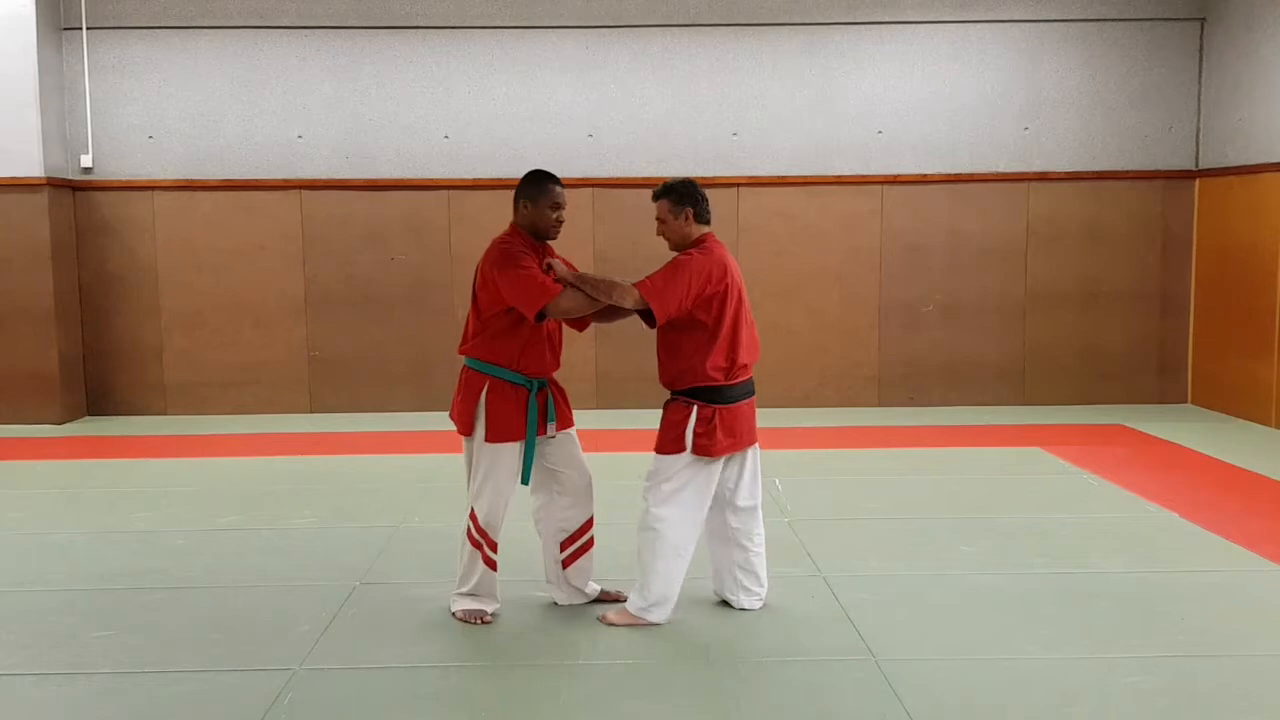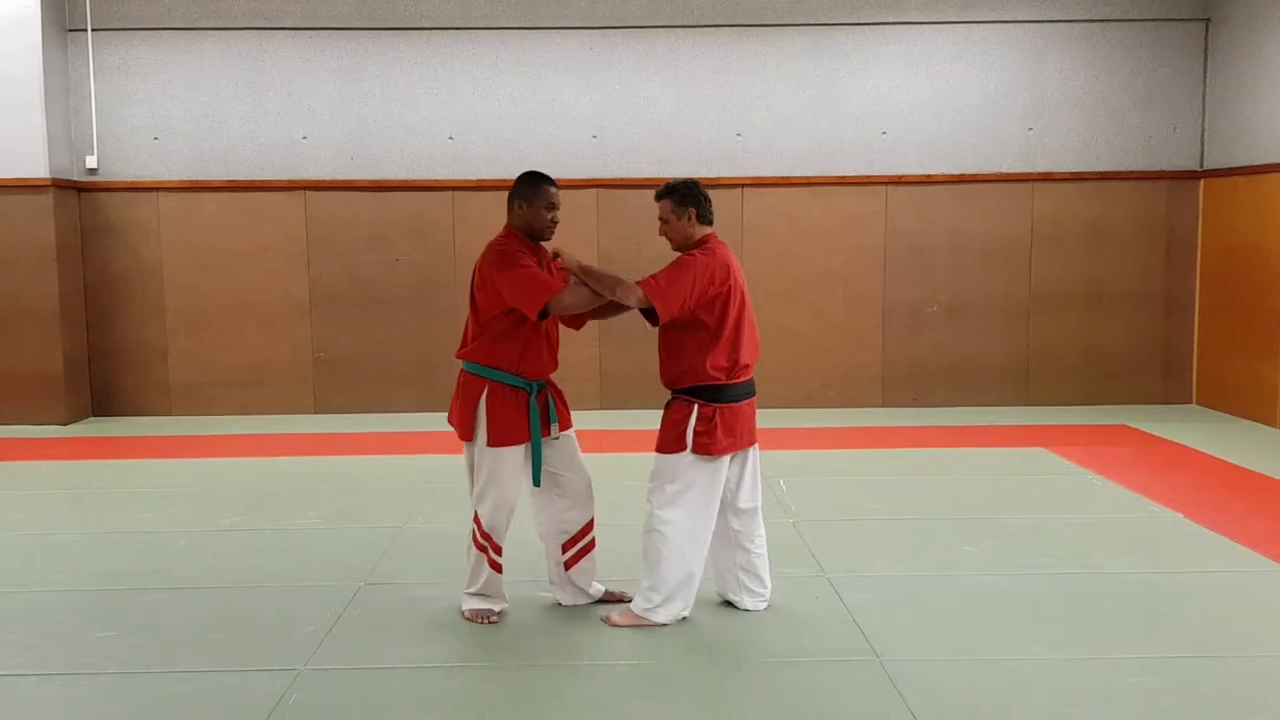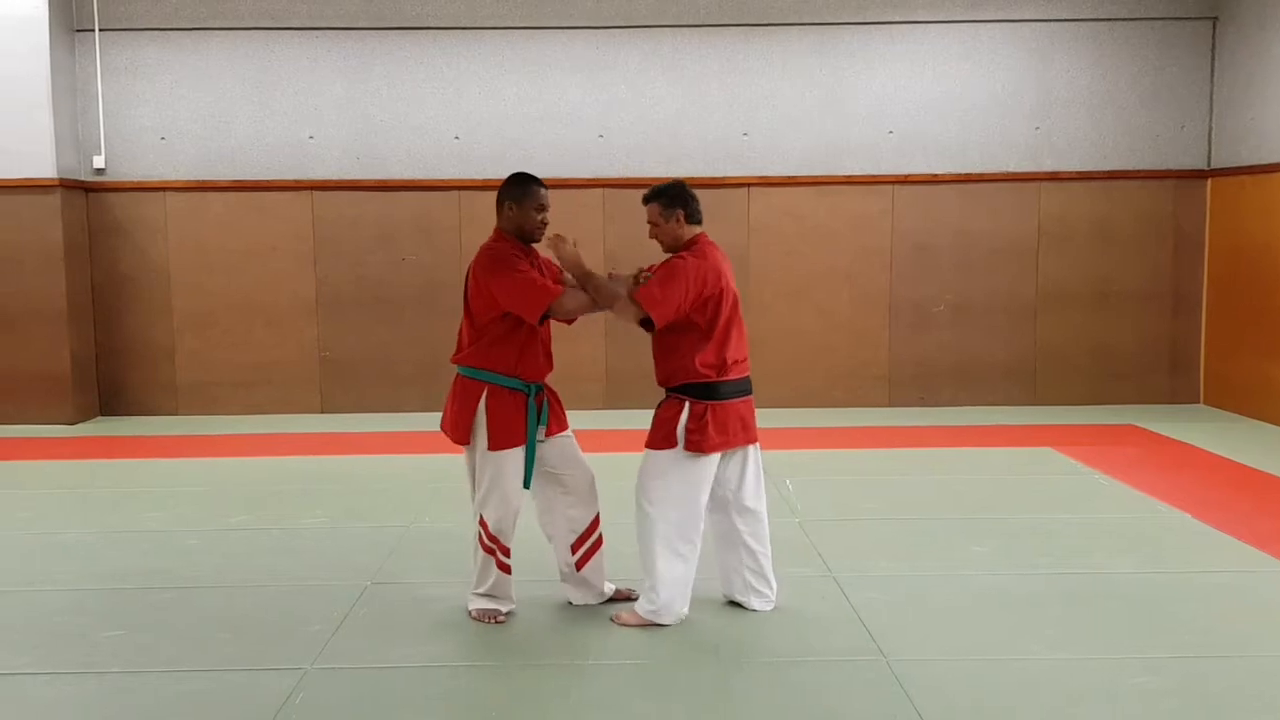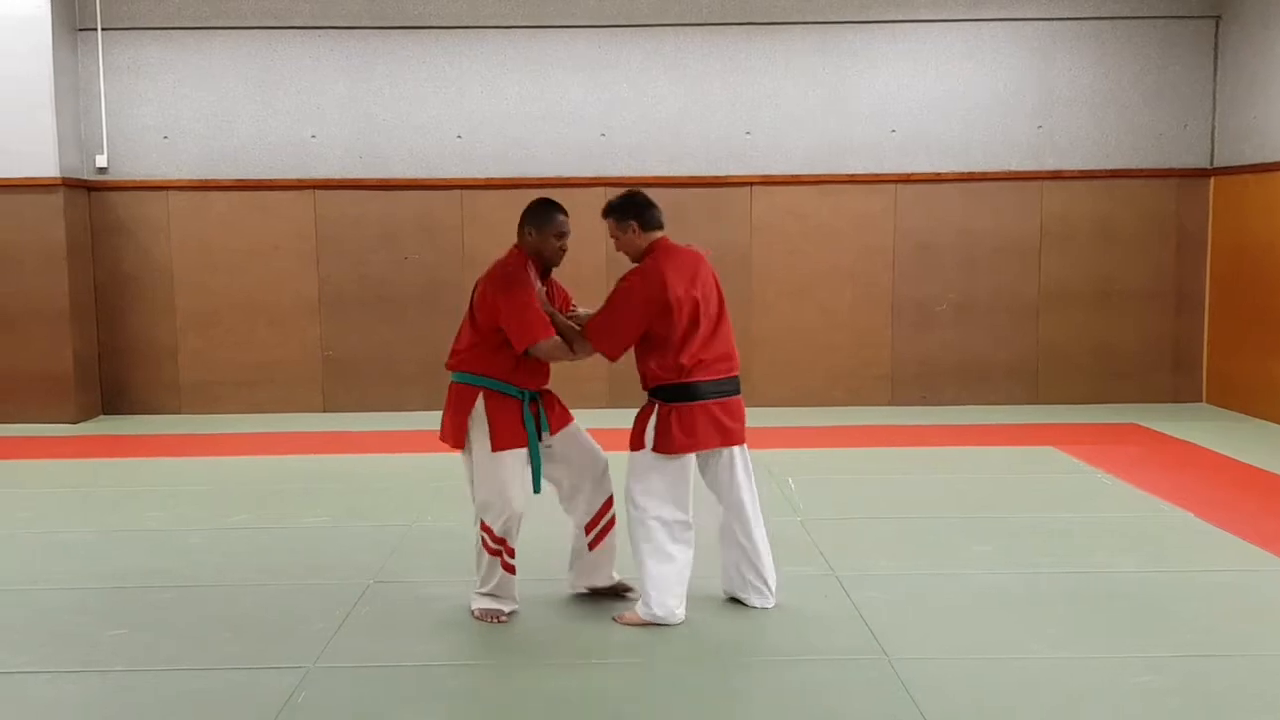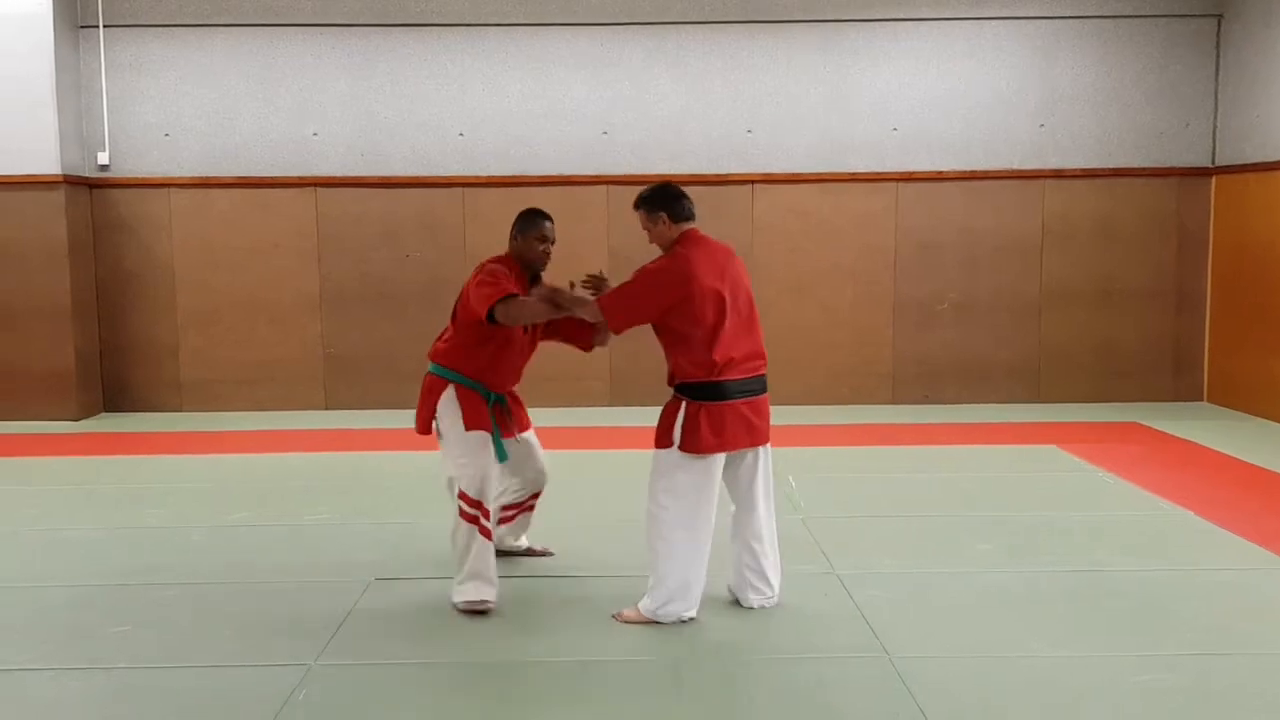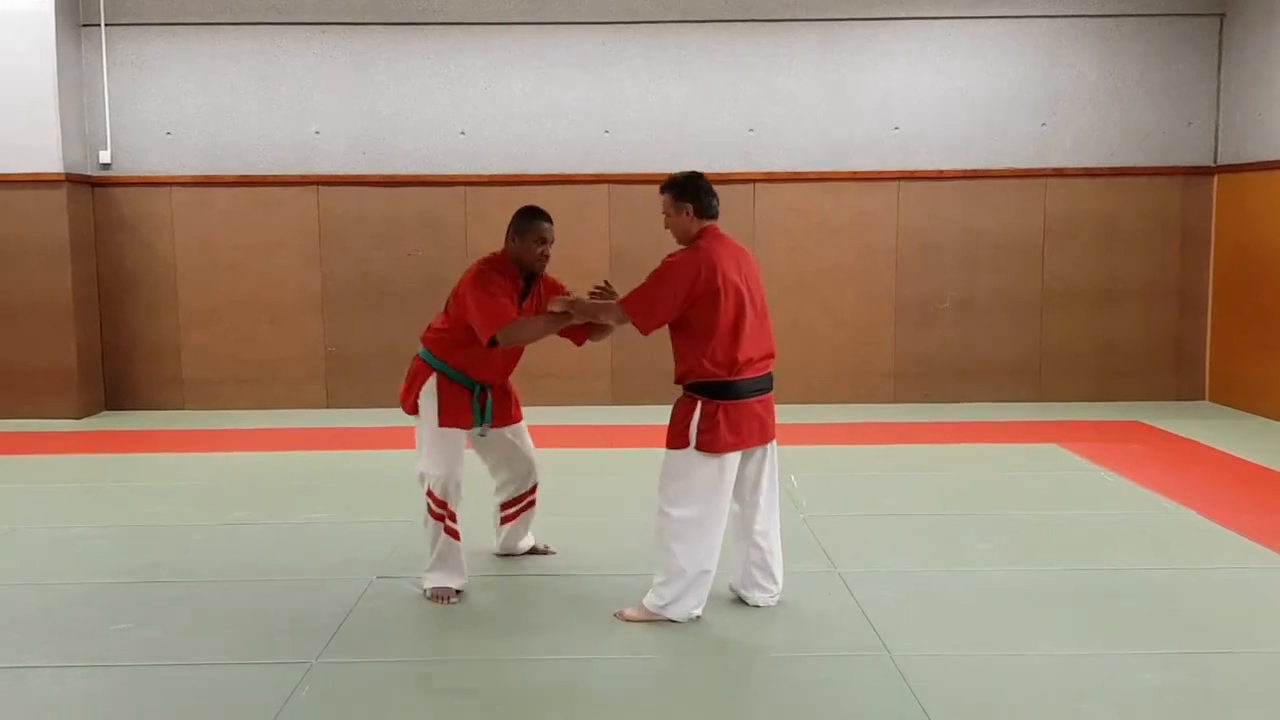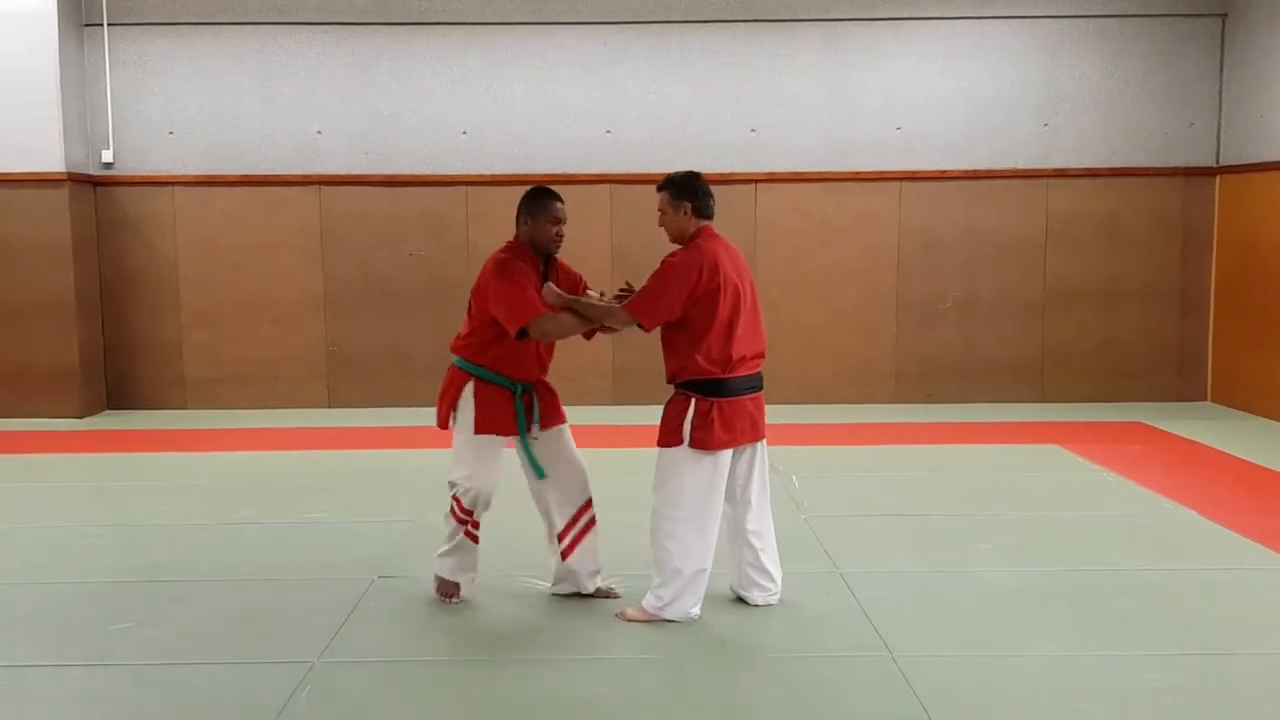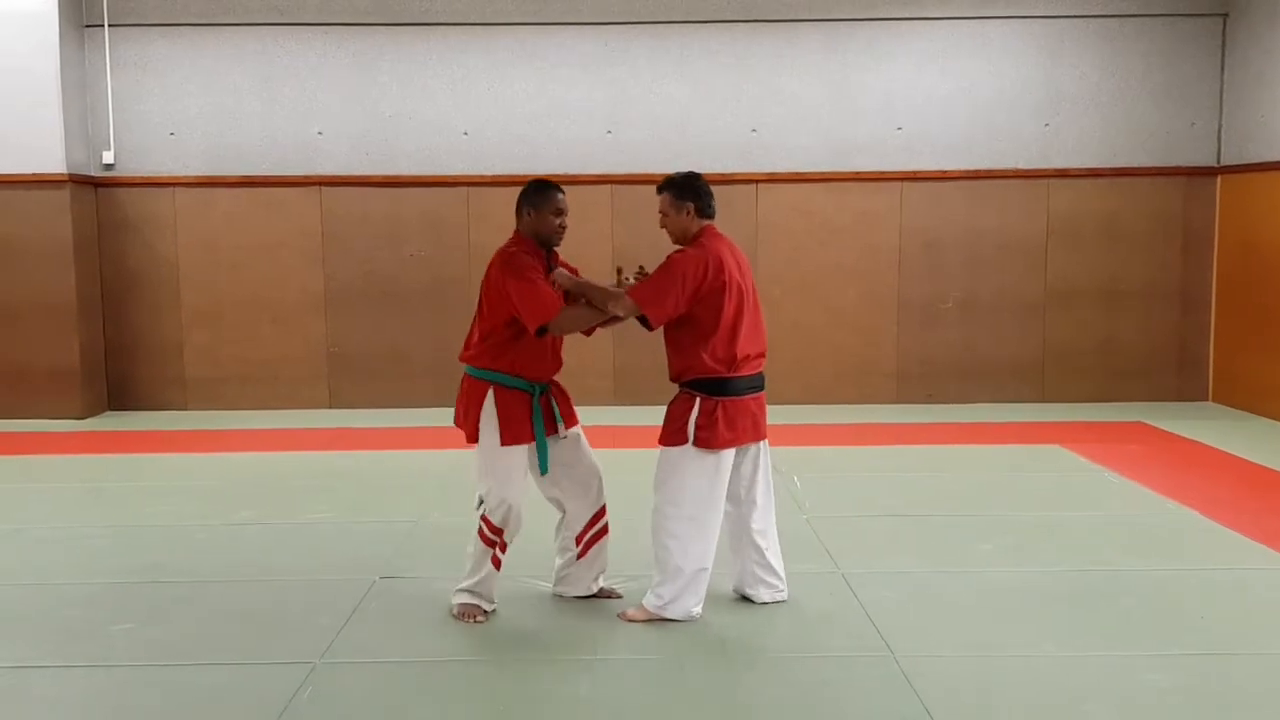
dt=0.3s
person 1, frame 1
left shoulder: (698, 264)
right shoulder: (717, 259)
left elbow: (631, 297)
right elbow: (656, 308)
left wrist: (572, 276)
left hip: (704, 408)
right hip: (733, 401)
left knee: (669, 504)
right knee: (737, 504)
left ankle: (649, 605)
right ankle: (745, 591)
person 1, frame 2
left shoulder: (701, 264)
right shoulder: (717, 260)
left elbow: (634, 295)
right elbow: (658, 303)
left wrist: (578, 267)
left hip: (704, 409)
right hip: (732, 401)
left knee: (675, 507)
right knee: (737, 506)
left ankle: (657, 606)
right ankle: (749, 591)
person 1, frame 3
left shoulder: (690, 266)
right shoulder: (708, 258)
left elbow: (631, 308)
right elbow: (653, 303)
left wrist: (577, 268)
right wrist: (617, 284)
left hip: (698, 406)
right hip: (731, 399)
left knee: (664, 502)
right knee: (740, 503)
left ankle: (661, 605)
right ankle: (755, 591)
person 1, frame 4
left shoulder: (640, 281)
right shoulder: (696, 260)
left elbow: (588, 345)
left wrist: (545, 310)
left hip: (678, 407)
right hip: (724, 399)
left knee: (654, 504)
right knee: (739, 498)
left ankle: (662, 605)
right ankle: (756, 588)
person 1, frame 5
left shoulder: (667, 270)
right shoulder: (727, 256)
left elbow: (596, 312)
left wrist: (552, 294)
right wrist: (613, 290)
left hip: (703, 405)
right hip: (751, 396)
left knee: (676, 504)
right knee: (753, 500)
left ankle: (669, 602)
right ankle: (757, 589)
person 1, frame 6
left shoulder: (688, 263)
right shoulder: (739, 255)
left elbow: (621, 315)
left wrist: (570, 305)
right wrist: (619, 298)
left hip: (714, 404)
right hip: (755, 397)
left knee: (686, 505)
right knee: (756, 500)
left ankle: (673, 601)
right ankle: (760, 586)
person 1, frame 7
left shoulder: (688, 262)
right shoulder: (730, 255)
left elbow: (625, 318)
left wrist: (565, 300)
right wrist: (643, 300)
left hip: (707, 403)
right hip: (745, 395)
left knee: (683, 505)
right knee: (748, 500)
left ankle: (671, 602)
right ankle: (760, 585)
person 1, frame 8
left shoulder: (694, 259)
right shoulder: (728, 253)
left elbow: (624, 307)
left wrist: (575, 283)
right wrist: (653, 285)
left hip: (709, 402)
right hip: (746, 395)
left knee: (683, 503)
right knee: (749, 497)
left ankle: (670, 600)
right ankle: (764, 583)
person 2, frame 1
left shoulder: (550, 259)
right shoulder: (506, 255)
left elbow: (589, 311)
right elbow: (560, 306)
left hip: (540, 394)
right hip: (496, 393)
left knee: (571, 486)
right knee: (490, 499)
left ankle: (573, 586)
right ankle: (472, 595)
person 2, frame 2
left shoulder: (542, 260)
right shoulder: (503, 256)
left elbow: (584, 309)
right elbow: (561, 302)
left hip: (537, 396)
right hip: (495, 395)
left knee: (571, 488)
right knee: (496, 502)
left ankle: (577, 586)
right ankle: (482, 595)
person 2, frame 3
left shoulder: (533, 260)
right shoulder: (496, 259)
left elbow: (574, 302)
right elbow: (561, 305)
left hip: (532, 397)
right hip: (491, 400)
left knee: (574, 484)
right knee: (500, 503)
left ankle: (588, 586)
right ankle: (489, 596)
person 2, frame 4
left shoulder: (542, 279)
right shoulder: (509, 278)
right elbow: (544, 346)
left hip: (529, 401)
right hip: (485, 402)
left knee: (591, 468)
right knee: (503, 504)
left ankle: (592, 573)
right ankle: (492, 594)
person 2, frame 5
left shoulder: (540, 290)
right shoulder: (492, 274)
left elbow: (593, 336)
right elbow: (508, 313)
left hip: (497, 396)
right hip: (456, 392)
left knee: (531, 471)
right knee: (475, 479)
left ankle: (507, 538)
right ankle: (473, 587)
person 2, frame 6
left shoulder: (543, 285)
right shoulder: (484, 277)
left elbow: (593, 330)
right elbow: (510, 334)
right wrist: (567, 315)
left hip: (491, 388)
right hip: (445, 382)
left knee: (520, 466)
right knee: (444, 476)
left ankle: (514, 539)
right ankle: (443, 574)
person 2, frame 7
left shoulder: (558, 272)
right shoulder: (504, 268)
left elbow: (597, 316)
right elbow: (541, 327)
left hip: (530, 391)
right hip: (482, 389)
left knee: (568, 481)
right knee: (475, 485)
left ankle: (577, 577)
right ankle: (452, 568)
person 2, frame 8
left shoulder: (554, 265)
right shoulder: (514, 263)
left elbow: (588, 313)
right elbow: (559, 322)
left hip: (540, 394)
right hip: (499, 396)
left knee: (583, 484)
right knee: (504, 501)
left ankle: (579, 581)
right ankle: (474, 594)
